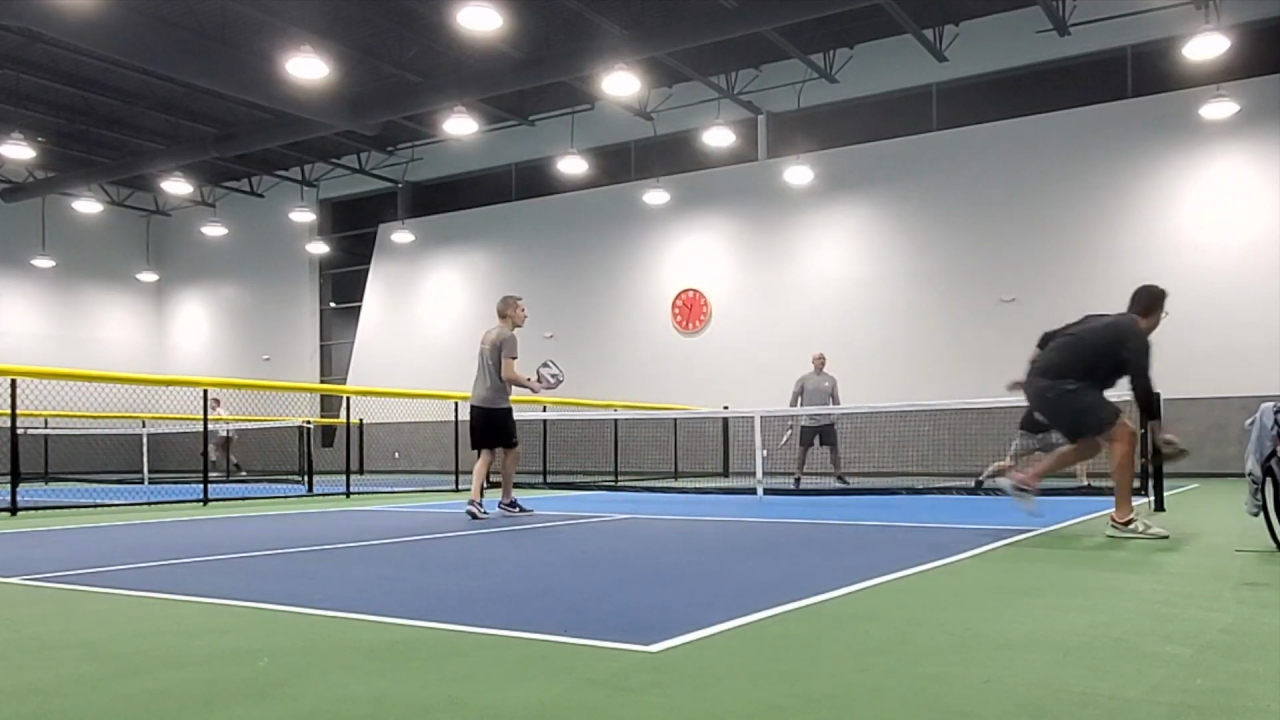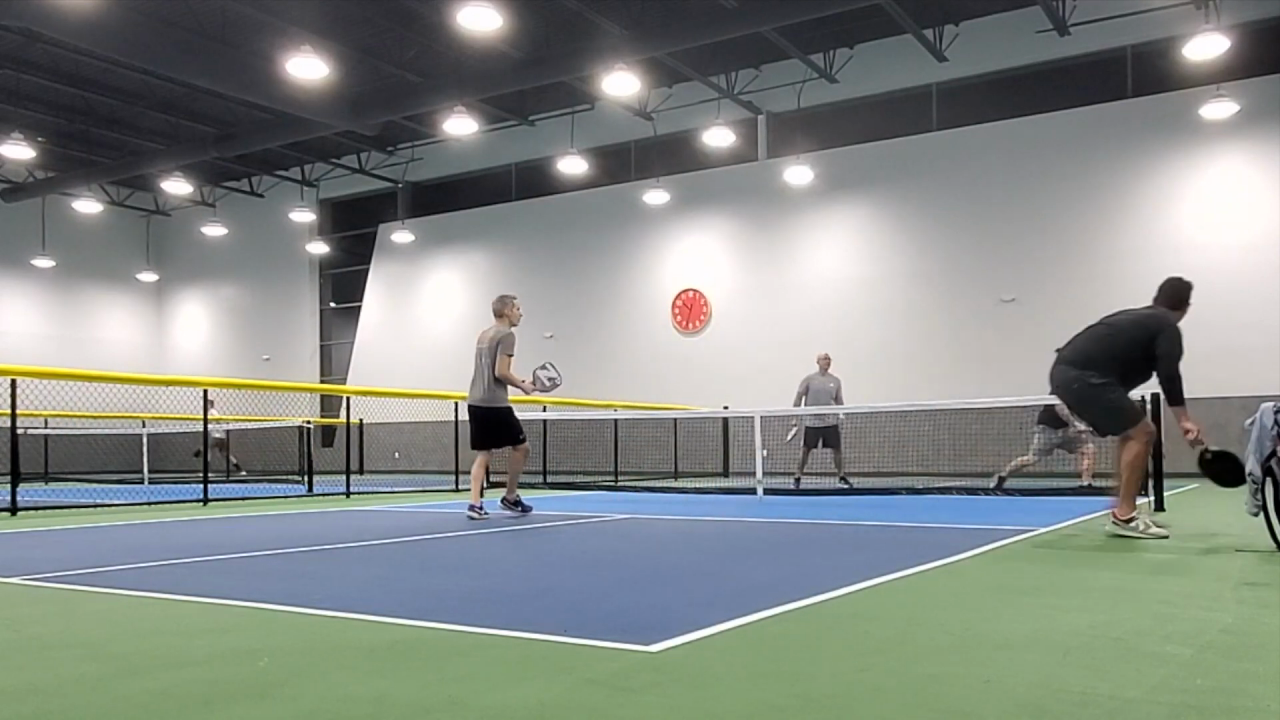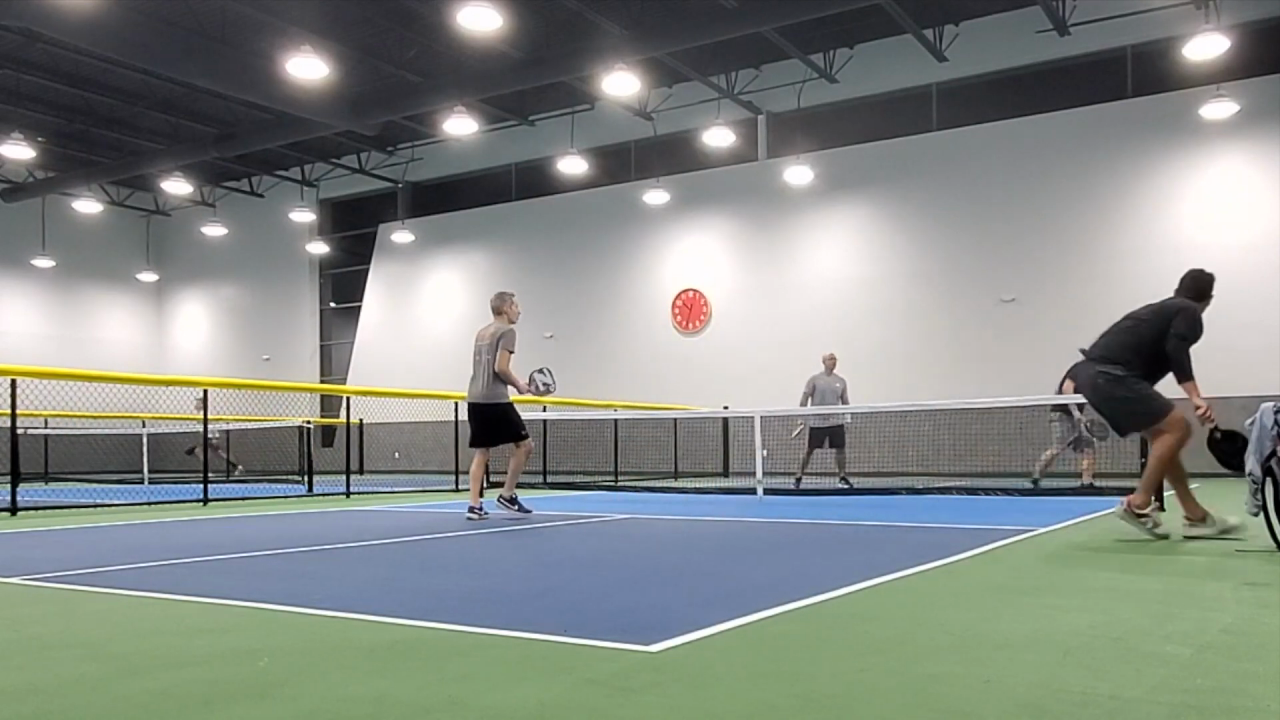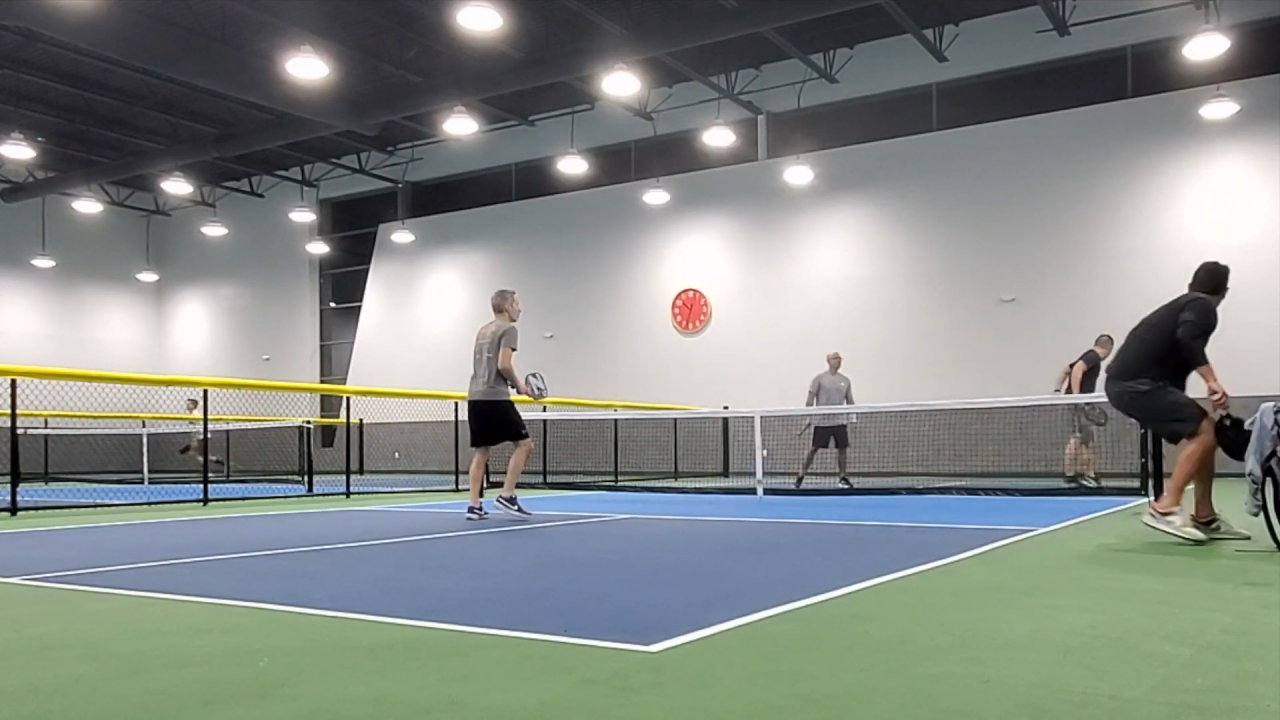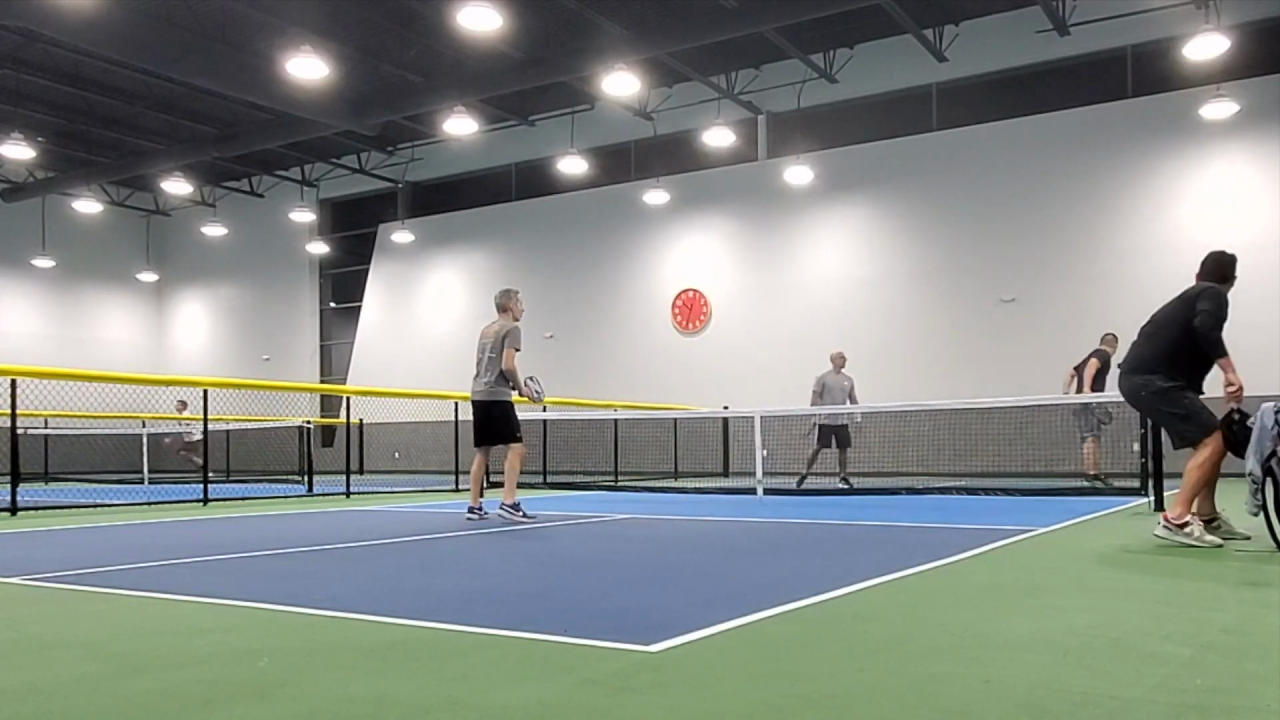
dt=0.1s
person 1, frame 1
left shoulder: (1099, 322)
right shoulder: (1136, 337)
left elbow: (1047, 340)
right elbow: (1141, 385)
left wrist: (1033, 373)
right wrist: (1156, 430)
left hip: (1042, 383)
right hip: (1057, 386)
left knee: (1091, 444)
right knee: (1123, 436)
left ankle: (1024, 481)
right ankle: (1123, 518)
person 1, frame 2
left shoulder: (1129, 316)
right shoulder: (1169, 329)
left elbow: (1084, 340)
right elbow: (1169, 373)
right wrist: (1185, 419)
left hip: (1065, 372)
right hip: (1082, 378)
left knee: (1133, 435)
right knee: (1142, 434)
left ankle: (1123, 508)
right ankle: (1123, 516)
person 1, frame 3
left shoulder: (1155, 310)
right shoulder: (1188, 314)
right elbow: (1175, 350)
right wrist: (1195, 397)
left hip: (1091, 372)
right hip: (1109, 374)
left knee: (1163, 432)
right knee: (1177, 427)
left ankle: (1196, 516)
right ankle: (1139, 505)
person 1, frame 4
left shoulder: (1175, 308)
right shoulder: (1201, 306)
right elbow: (1188, 337)
right wrist: (1212, 380)
left hip: (1126, 382)
right hip: (1137, 385)
left knee: (1200, 433)
right knee: (1205, 433)
left ankle: (1205, 519)
right ankle: (1164, 509)
person 1, frame 5
left shoulder: (1184, 300)
right shoulder: (1213, 296)
right elbow: (1206, 328)
right wrist: (1230, 372)
left hip: (1138, 379)
right hip: (1153, 382)
left knee: (1209, 437)
right knee: (1215, 440)
left ankle: (1207, 518)
right ankle: (1176, 519)
person 2, frame 1
left shoulder: (488, 334)
right shoulder: (507, 337)
right elbow: (508, 375)
left wrist: (526, 381)
right wrist: (531, 385)
left hip: (478, 402)
right hip: (496, 404)
left knee: (486, 454)
right knee: (511, 451)
left ankle: (475, 500)
right ankle: (507, 501)
person 2, frame 2
left shoulder: (484, 335)
right shoulder: (506, 335)
right elbow: (501, 372)
left wrist: (518, 382)
right wrist: (522, 386)
left hip: (475, 402)
right hip: (495, 403)
left knee: (483, 454)
right knee: (521, 447)
left ankle: (475, 504)
right ankle: (511, 497)
person 2, frame 3
left shoulder: (482, 332)
right shoulder: (507, 331)
right elbow: (500, 368)
left wrist: (514, 382)
right wrist: (518, 384)
left hip: (475, 399)
right hip: (495, 400)
left knee: (481, 452)
right knee: (524, 445)
left ankle: (474, 505)
right ankle: (507, 495)
person 2, frame 4
left shoulder: (483, 331)
right shoulder: (508, 329)
right elbow: (504, 364)
left wrist: (511, 383)
right wrist: (518, 384)
left hip: (476, 396)
right hip: (496, 398)
left knee: (481, 451)
right knee: (523, 444)
left ankle: (474, 505)
right ankle: (507, 496)
person 2, frame 5
left shoulder: (486, 330)
right shoulder: (511, 329)
right elbow: (507, 366)
left wrist: (513, 385)
right wrist: (519, 386)
left hip: (479, 397)
right hip: (497, 398)
left knee: (482, 452)
right knee: (516, 448)
left ankle: (474, 505)
right ankle: (508, 502)
